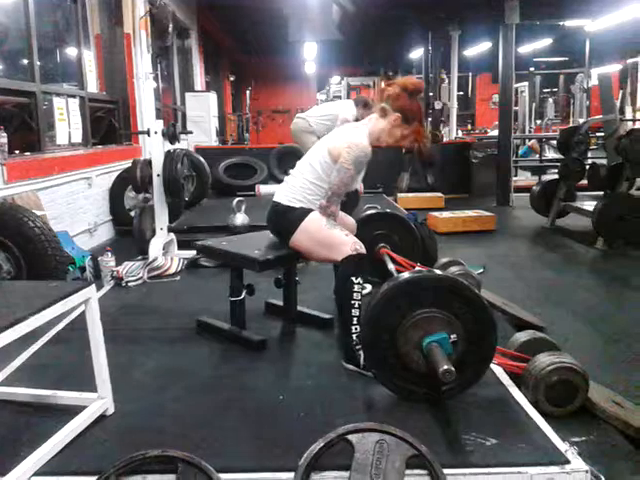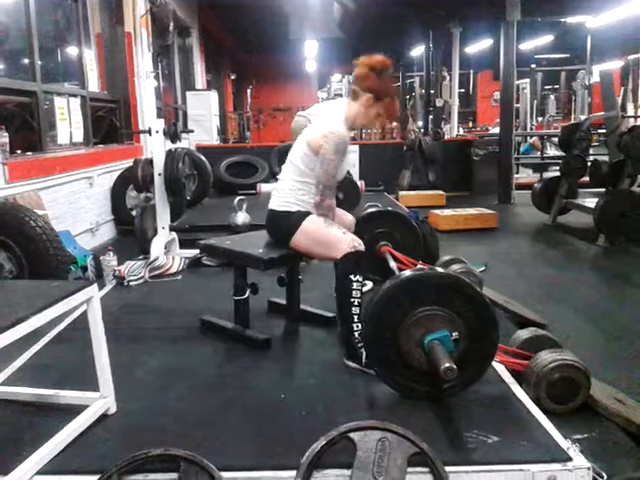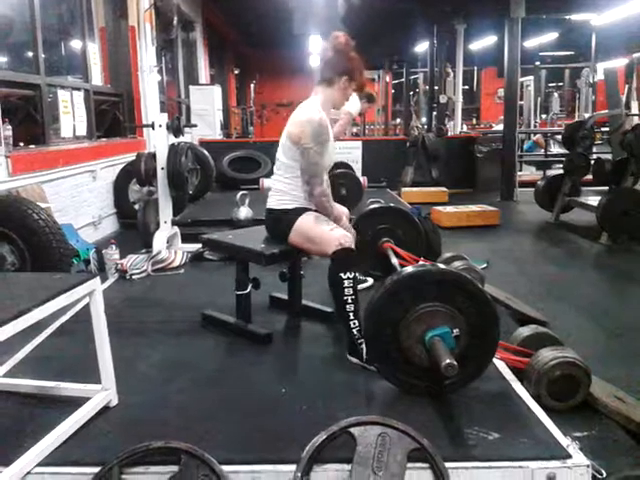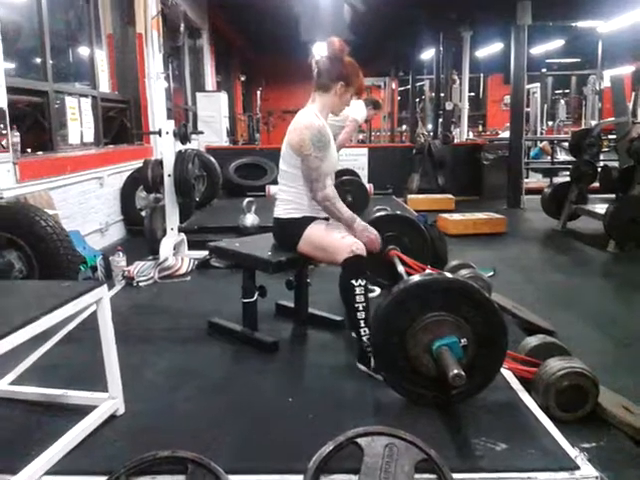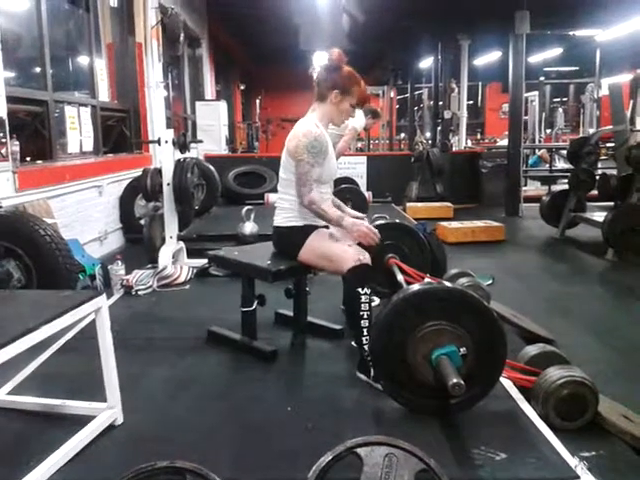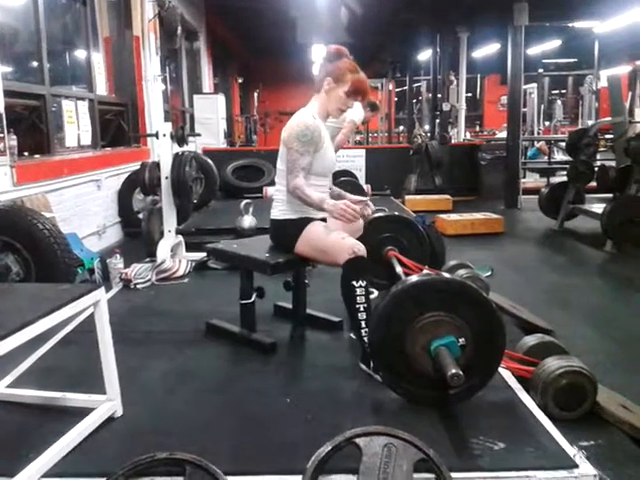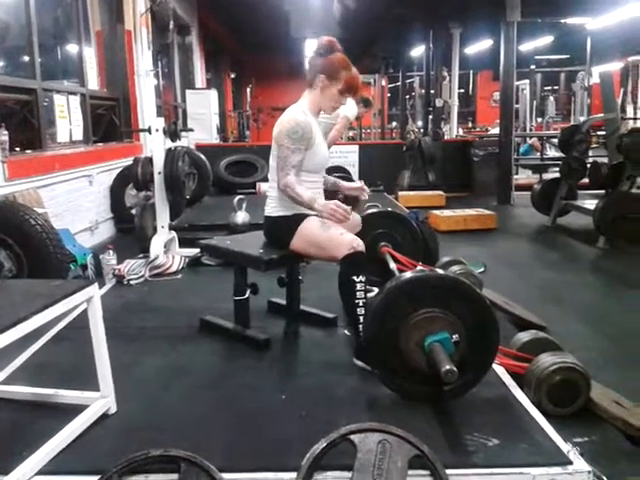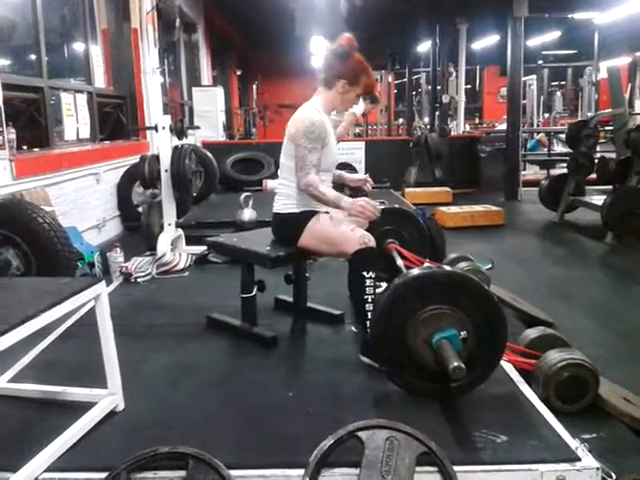
dt=0.3s
person 1, frame 1
left shoulder: (357, 131)
right shoulder: (359, 147)
right elbow: (330, 202)
left wrist: (342, 232)
right wrist: (338, 237)
left hip: (300, 207)
right hip: (289, 213)
left knee: (356, 231)
right knee: (353, 253)
right ankle: (353, 352)
person 1, frame 2
left shoulder: (334, 118)
right shoulder: (336, 134)
right elbow: (323, 198)
left wrist: (339, 225)
right wrist: (335, 229)
left hip: (298, 208)
right hip: (287, 216)
left knee: (355, 228)
right knee: (351, 249)
left ankle: (350, 300)
right ankle: (356, 349)
person 1, frame 3
left shoulder: (313, 111)
right shoulder: (314, 120)
right elbow: (316, 187)
left wrist: (339, 215)
right wrist: (338, 221)
left hip: (300, 206)
right hip: (286, 213)
left knee: (354, 223)
right knee: (343, 245)
left ankle: (354, 292)
right ankle: (357, 345)
person 1, frame 4
left shoulder: (313, 119)
right shoulder: (312, 126)
left elbow: (323, 185)
right elbow: (320, 192)
left wrist: (353, 221)
right wrist: (356, 226)
left hip: (308, 216)
right hip: (294, 222)
left knee: (360, 233)
right knee: (354, 251)
left ankle: (363, 304)
right ankle: (367, 352)
person 1, frame 5
left shoulder: (315, 130)
right shoulder: (311, 134)
right elbow: (308, 197)
left wrist: (348, 214)
right wrist: (345, 222)
left hip: (308, 225)
right hip: (294, 230)
left knee: (362, 238)
right knee: (358, 261)
left ankle: (360, 310)
right ankle: (368, 362)
person 1, frame 6
left shoulder: (317, 123)
right shoulder: (306, 124)
right elbow: (295, 185)
left wrist: (345, 198)
right wrist: (329, 205)
left hip: (309, 217)
right hip: (290, 223)
left knee: (362, 224)
right knee: (354, 254)
left ankle: (361, 296)
right ankle: (370, 353)
person 1, frame 7
left shoulder: (309, 119)
right shoulder: (297, 121)
right elbow: (286, 182)
left wrist: (341, 185)
right wrist: (319, 204)
left hip: (303, 214)
right hip: (285, 219)
left knee: (358, 223)
right knee: (351, 249)
left ankle: (360, 293)
right ankle: (364, 348)
person 1, frame 8
left shoulder: (318, 116)
right shoulder: (312, 120)
right elbow: (306, 182)
left wrist: (345, 177)
right wrist: (346, 203)
left hip: (310, 211)
right hip: (293, 217)
left knee: (365, 221)
right knee: (362, 244)
left ankle: (369, 292)
right ankle: (371, 345)
